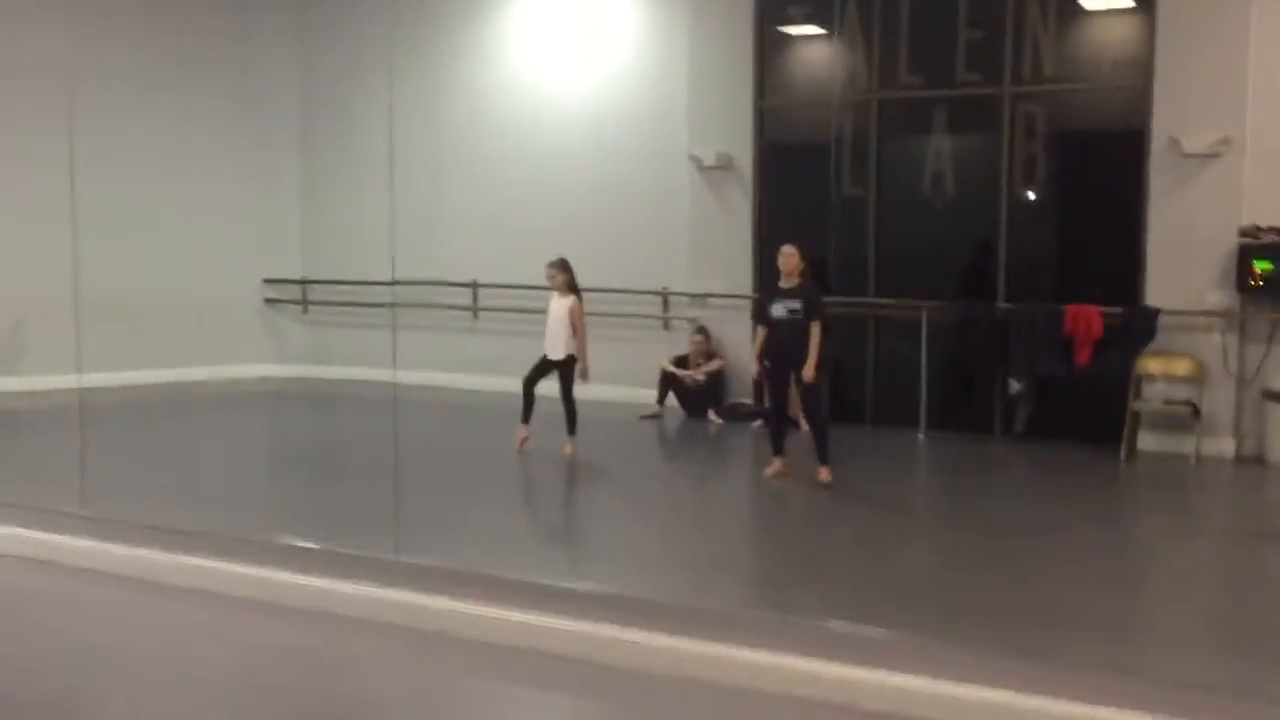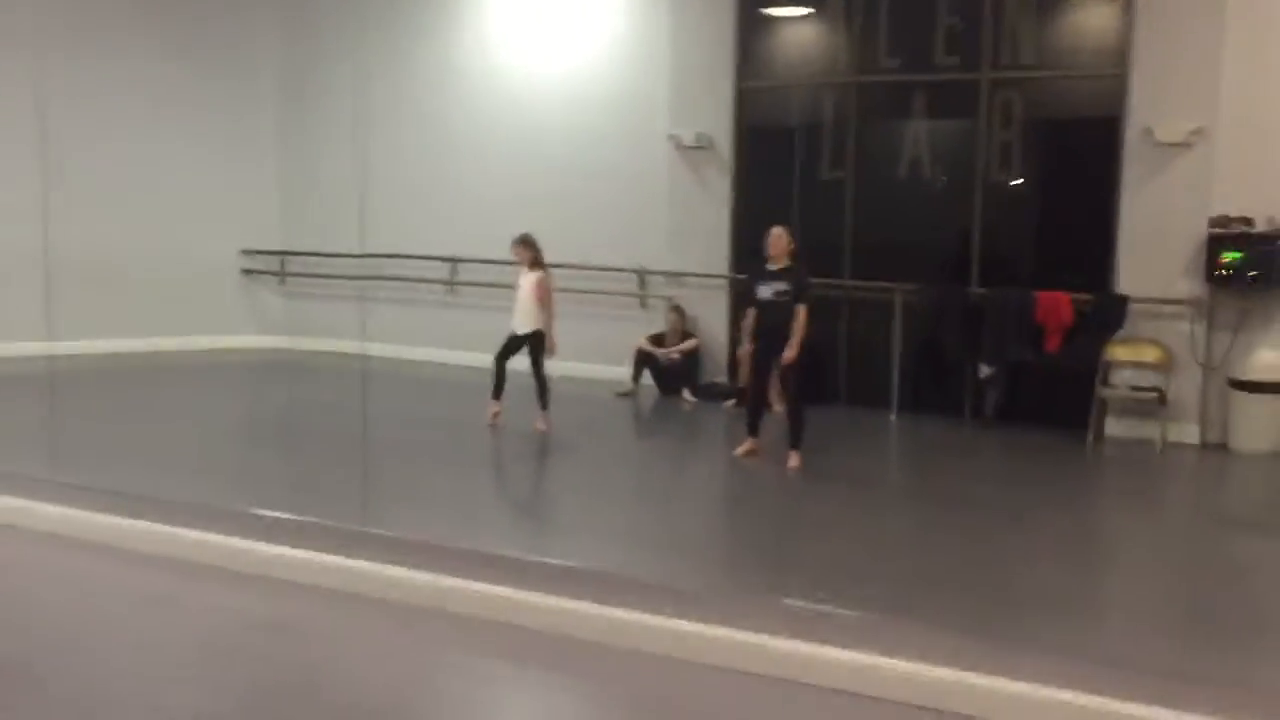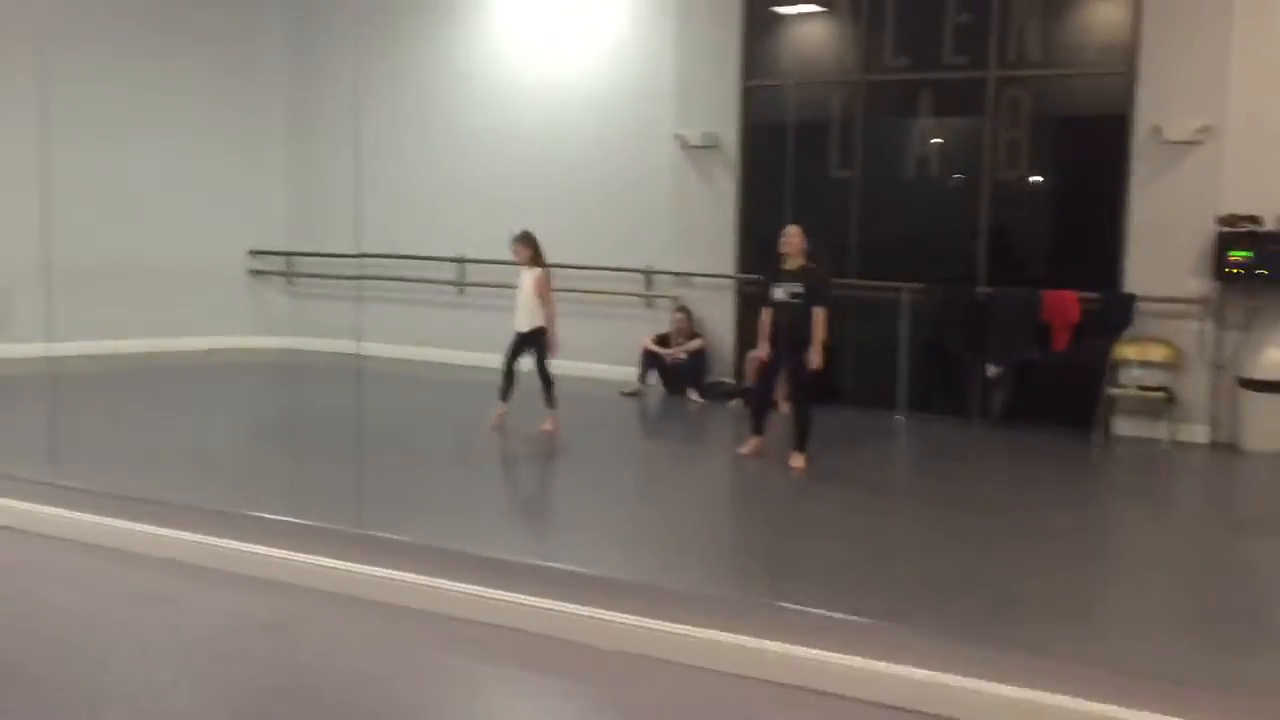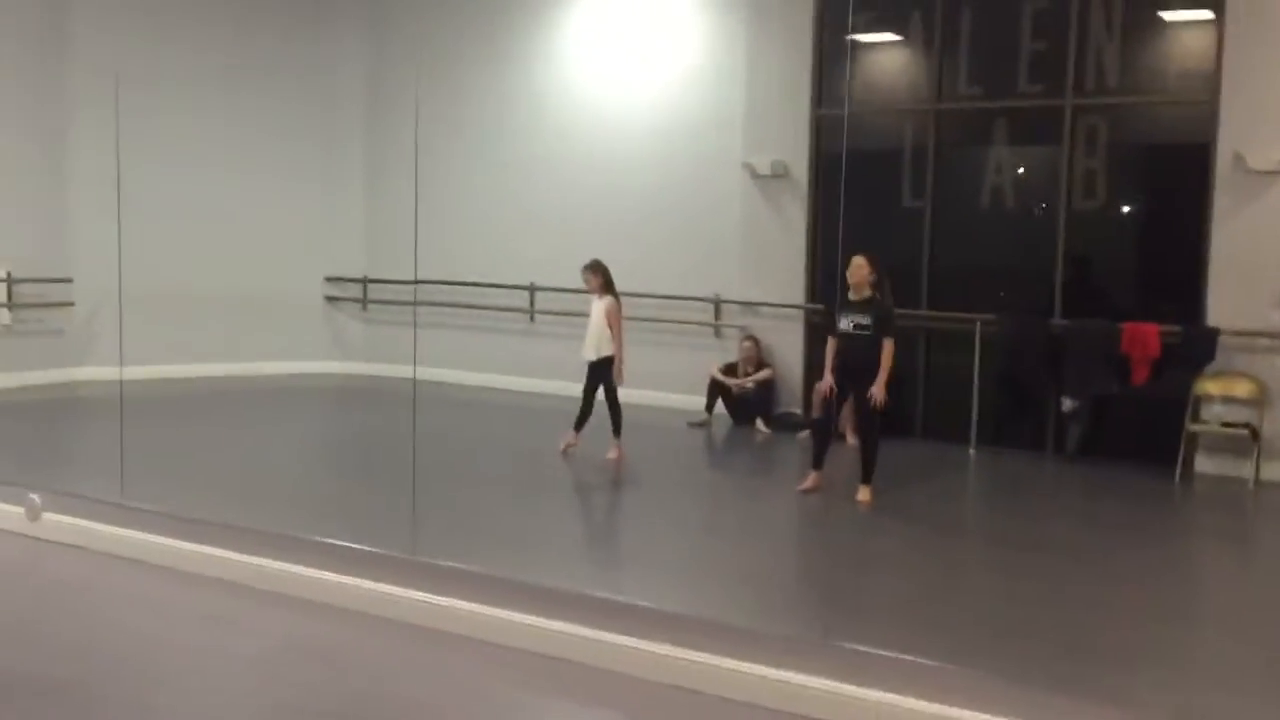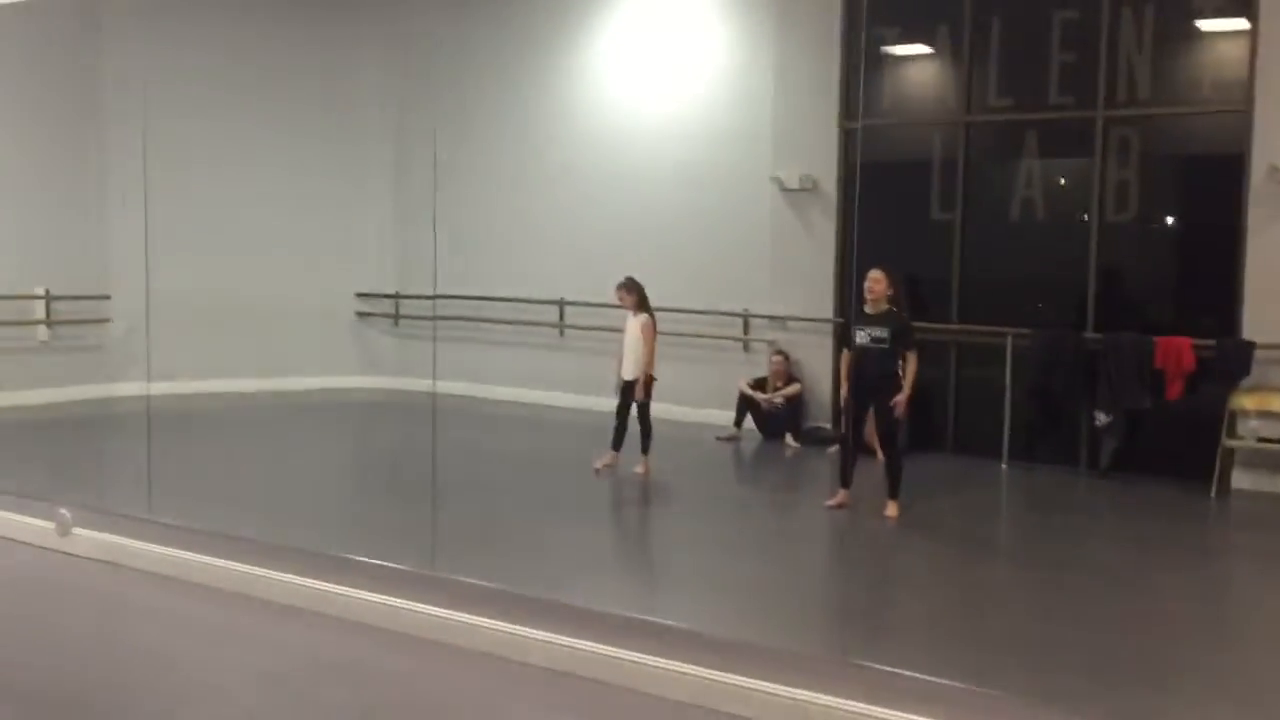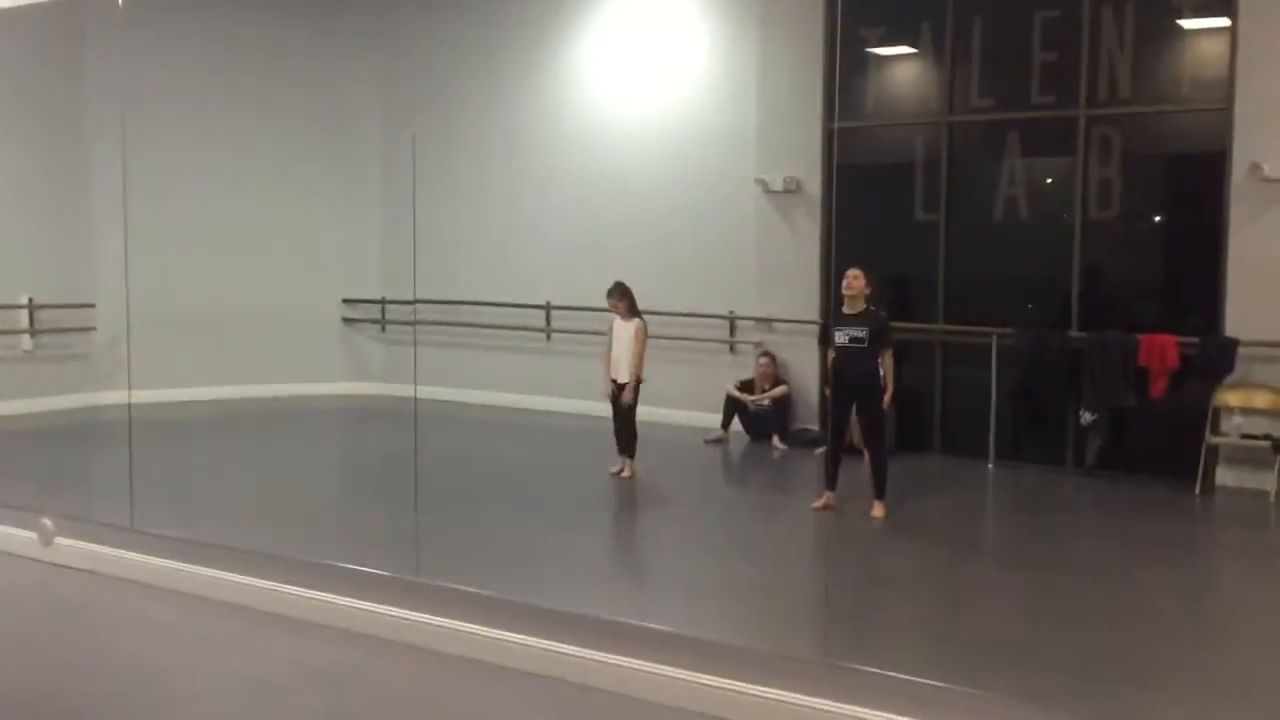
dt=0.3s
person 1, frame 1
left shoulder: (809, 293)
right shoulder: (768, 295)
left elbow: (816, 329)
right elbow: (761, 329)
left wrist: (811, 363)
right wrist: (756, 359)
left hip: (802, 360)
right hip: (775, 360)
left knee: (813, 410)
right knee: (776, 409)
left ankle: (824, 465)
right ankle: (778, 460)
person 1, frame 2
left shoulder: (796, 276)
right shoulder: (758, 276)
left elbow: (801, 312)
right elbow: (751, 311)
left wrist: (793, 344)
right wrist: (745, 341)
left hip: (787, 343)
right hip: (762, 341)
left knee: (791, 394)
right knee: (755, 389)
left ankle: (794, 450)
right ankle: (752, 440)
person 1, frame 3
left shoulder: (813, 276)
right shoulder: (774, 275)
left elbow: (819, 314)
right elbow: (767, 310)
left wrist: (816, 349)
right wrist: (763, 342)
left hip: (800, 345)
right hip: (775, 342)
left knee: (800, 396)
right knee: (761, 388)
left ankle: (799, 451)
right ankle: (756, 438)
person 1, frame 4
left shoulder: (881, 307)
right shoulder: (839, 305)
left elbow: (888, 346)
right elbow: (832, 340)
left wrist: (881, 382)
right wrist: (827, 373)
left hip: (867, 377)
right hip: (840, 373)
left knee: (866, 429)
right knee: (822, 421)
left ankle: (865, 484)
right ankle: (815, 474)
person 1, frame 5
left shoulder: (898, 320)
right shoulder: (854, 318)
left elbow: (911, 357)
left wrist: (905, 391)
right wrist: (843, 383)
left hip: (887, 389)
right hip: (857, 387)
left knee: (889, 443)
right knee: (848, 439)
left ankle: (892, 500)
right ankle: (843, 492)
person 1, frame 6
left shoulder: (876, 320)
right shoulder: (833, 319)
left elbow: (887, 355)
left wrist: (889, 389)
right wrist: (828, 384)
left hip: (869, 389)
right hip: (839, 387)
left knee: (874, 444)
right knee: (833, 440)
left ankle: (879, 501)
right ankle: (829, 494)
person 2, frame 1
left shoulder: (573, 302)
right shoulder: (553, 297)
left elbow: (581, 334)
left wrist: (583, 363)
left hip: (566, 356)
right hip: (549, 354)
left knee: (566, 396)
right knee: (528, 383)
left ankle: (571, 440)
right ankle: (524, 427)
person 2, frame 2
left shoulder: (540, 277)
right shoulder: (523, 273)
left elbow: (548, 308)
left wrist: (549, 337)
left hip: (535, 332)
right hip: (519, 329)
left knee: (537, 371)
right knee: (500, 358)
left ankle: (543, 416)
right ankle: (496, 403)
person 2, frame 3
left shoulder: (540, 274)
right shoulder: (524, 272)
left elbow: (548, 306)
left wrist: (550, 334)
left hip: (537, 330)
right hip: (523, 329)
left knee: (541, 369)
right knee: (509, 361)
left ankle: (551, 415)
right ankle: (503, 405)
person 2, frame 4
left shoulder: (610, 303)
right shoulder: (595, 300)
left elbow: (617, 336)
left wrist: (617, 365)
left hip: (607, 359)
right hip: (595, 359)
left knee: (611, 399)
right knee: (587, 396)
left ankle: (616, 445)
right ankle: (573, 436)
person 2, frame 5
left shoulder: (646, 320)
right shoulder: (629, 317)
left elbow: (648, 354)
right elbow: (624, 349)
left wrist: (641, 383)
right wrist: (619, 376)
left hip: (641, 377)
right hip: (628, 376)
left knee: (643, 417)
right knee: (621, 414)
left ankle: (644, 460)
right ankle: (612, 456)
person 2, frame 6
left shoulder: (638, 325)
right shoulder: (614, 322)
left elbow: (638, 358)
right elbow: (608, 352)
left wrist: (631, 386)
right wrist: (607, 380)
left hip: (630, 381)
right hip: (615, 380)
left knee: (629, 421)
right knee: (617, 421)
left ankle: (630, 463)
right ankle: (622, 460)
